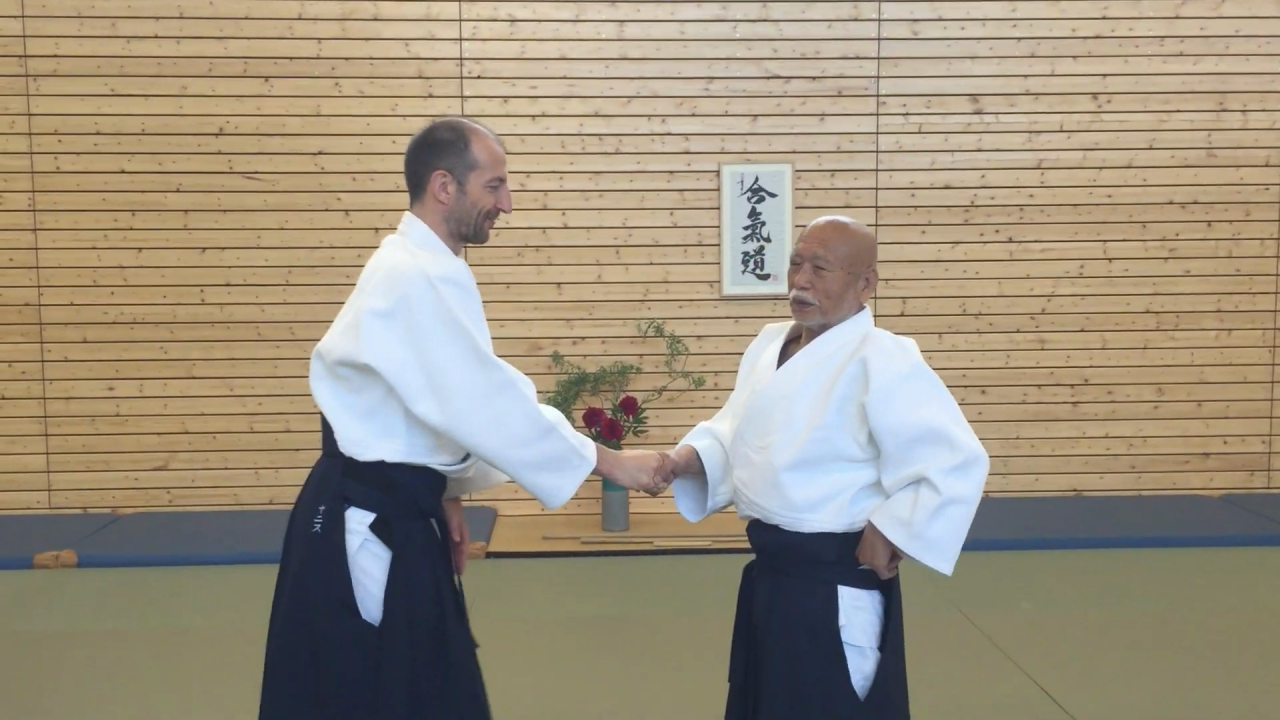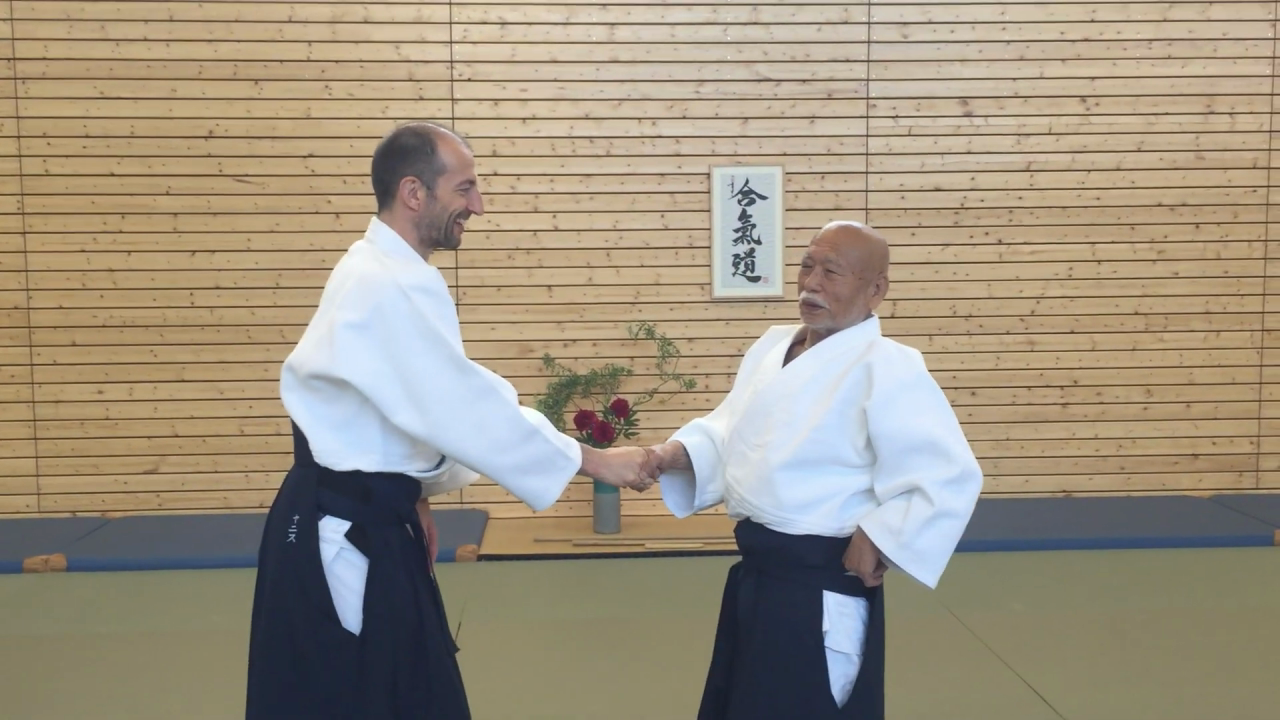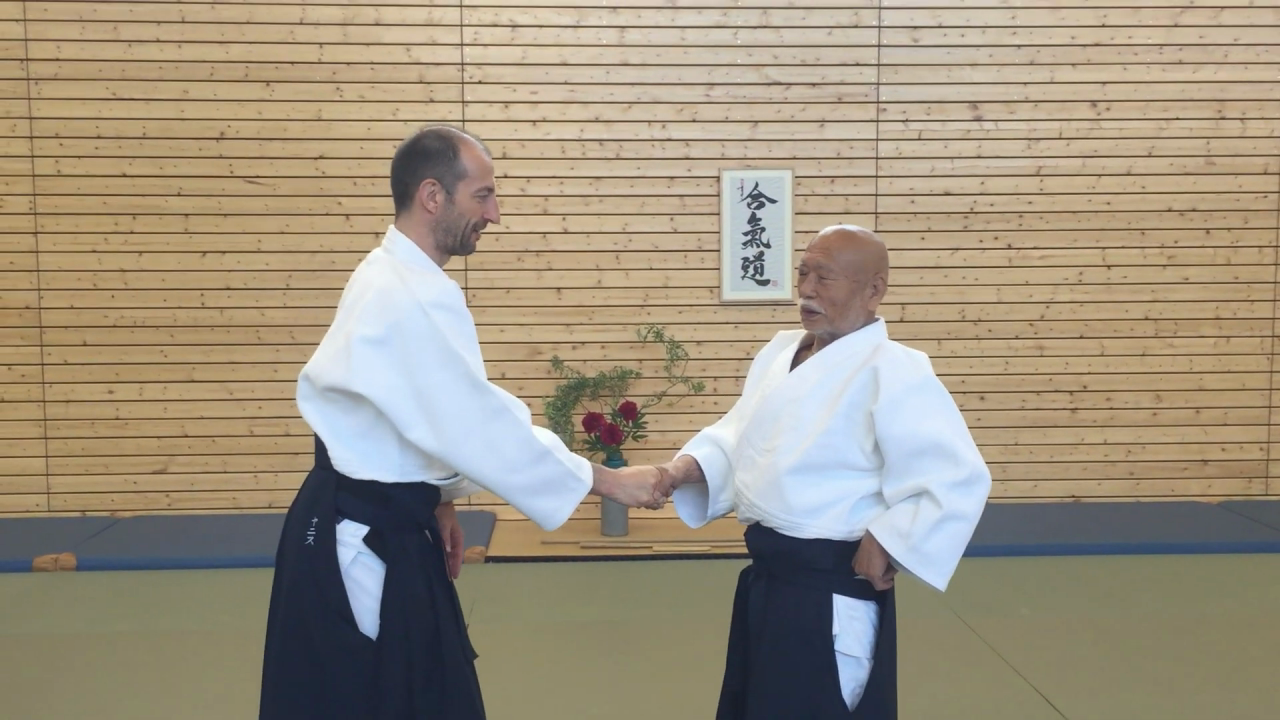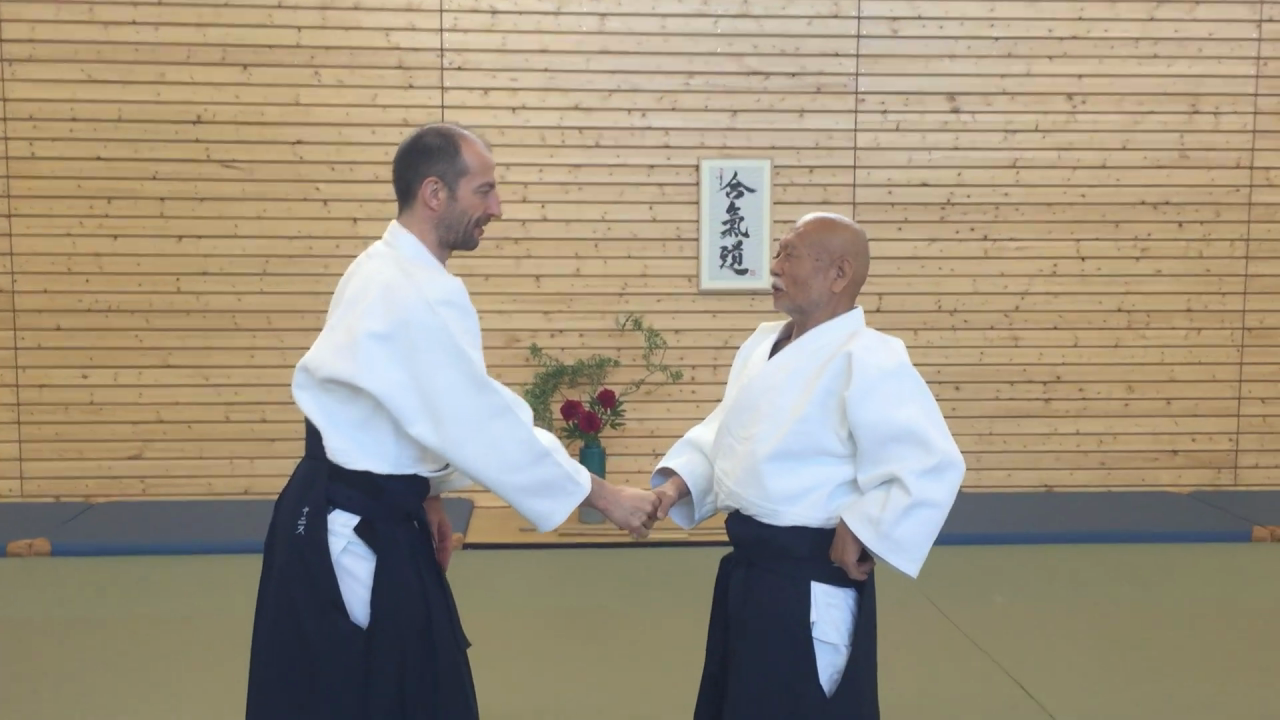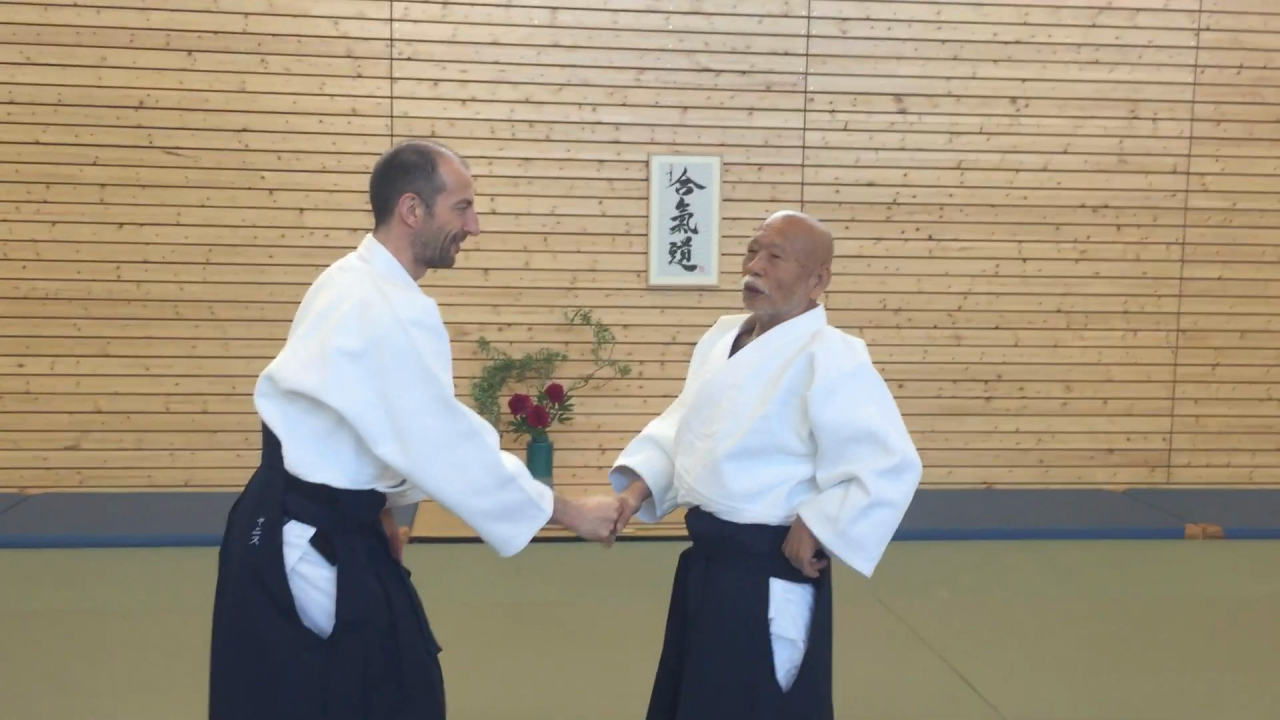
dt=0.5s
person 1, frame 1
left shoulder: (418, 266)
right shoulder: (419, 277)
right elbow: (486, 403)
left wrist: (447, 497)
right wrist: (608, 462)
left hip: (393, 517)
right hip: (365, 530)
person 1, frame 2
left shoulder: (380, 270)
right shoulder: (390, 286)
right elbow: (466, 408)
left wrist: (411, 495)
right wrist: (594, 461)
left hip: (361, 521)
right hip: (341, 535)
person 1, frame 3
left shoulder: (393, 277)
right shoulder: (412, 298)
right elbow: (480, 426)
left wrist: (433, 502)
right wrist: (609, 481)
left hip: (377, 528)
right hip: (362, 544)
person 1, frame 4
left shoulder: (384, 268)
right shoulder: (419, 295)
right elbow: (483, 424)
left wrist: (422, 497)
right wrist: (605, 495)
left hip: (356, 515)
right hip: (348, 533)
person 1, frame 5
left shoulder: (355, 280)
right shoulder: (391, 311)
right elbow: (446, 447)
left wrist: (373, 507)
right wrist: (570, 512)
left hip: (311, 524)
right hip: (304, 541)
person 2, frame 1
left shoulder: (884, 361)
right shoulder: (768, 344)
left elbow: (957, 461)
right elbow: (735, 432)
left wrist: (891, 532)
right wrist: (691, 457)
left hip: (836, 589)
right hip: (771, 573)
person 2, frame 2
left shoulder: (889, 370)
right shoulder: (771, 346)
left elbow: (950, 478)
right elbow: (731, 429)
left wrist: (878, 542)
right wrist: (680, 452)
left hip: (823, 592)
right hip: (757, 575)
person 2, frame 3
left shoulder: (895, 373)
right shoulder: (779, 352)
left elbow: (958, 479)
right elbow: (739, 434)
left wrist: (887, 545)
right wrist: (690, 466)
left hip: (832, 596)
right hip: (768, 580)
person 2, frame 4
left shoulder: (869, 360)
right shoulder: (762, 343)
left elbow: (932, 465)
right elbow: (725, 430)
left wrist: (862, 533)
right wrist: (680, 482)
left hip: (811, 585)
right hip: (749, 568)
person 2, frame 5
left shoulder: (831, 359)
right shoulder: (721, 338)
left elbow: (889, 465)
right elbow: (682, 423)
left wrist: (818, 530)
right wrist: (641, 483)
left hip: (769, 578)
right hip: (708, 562)
